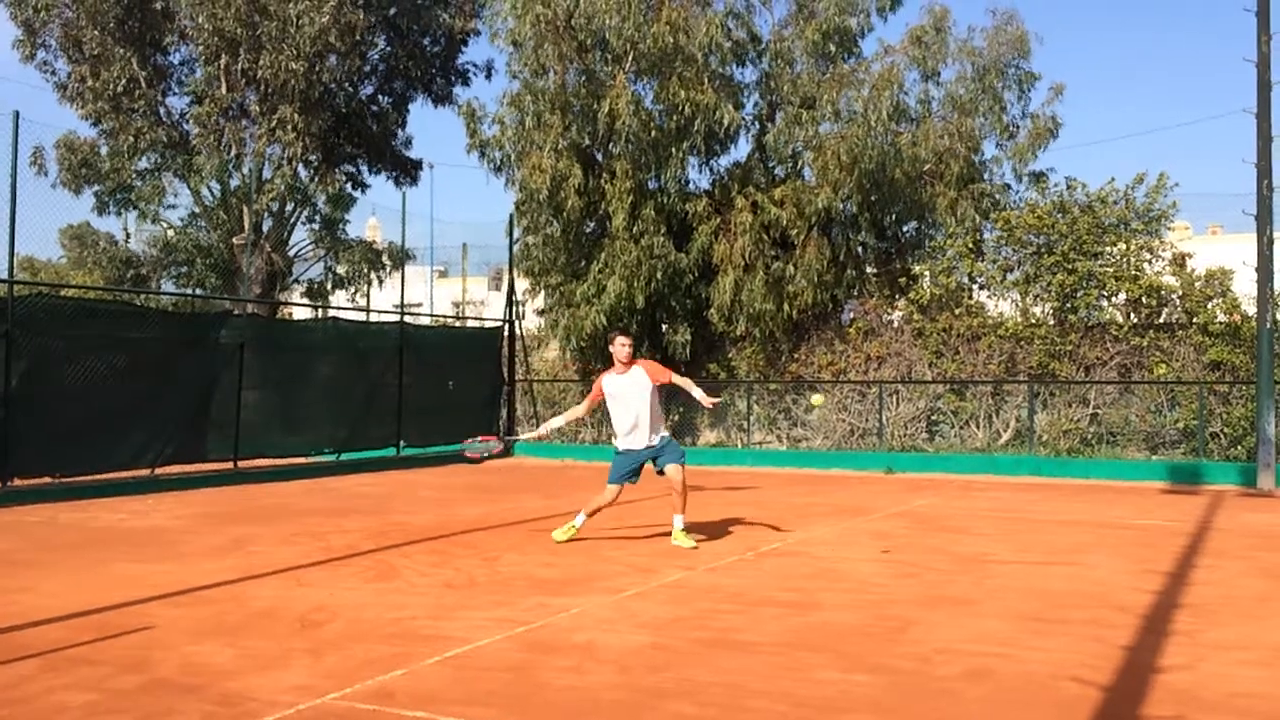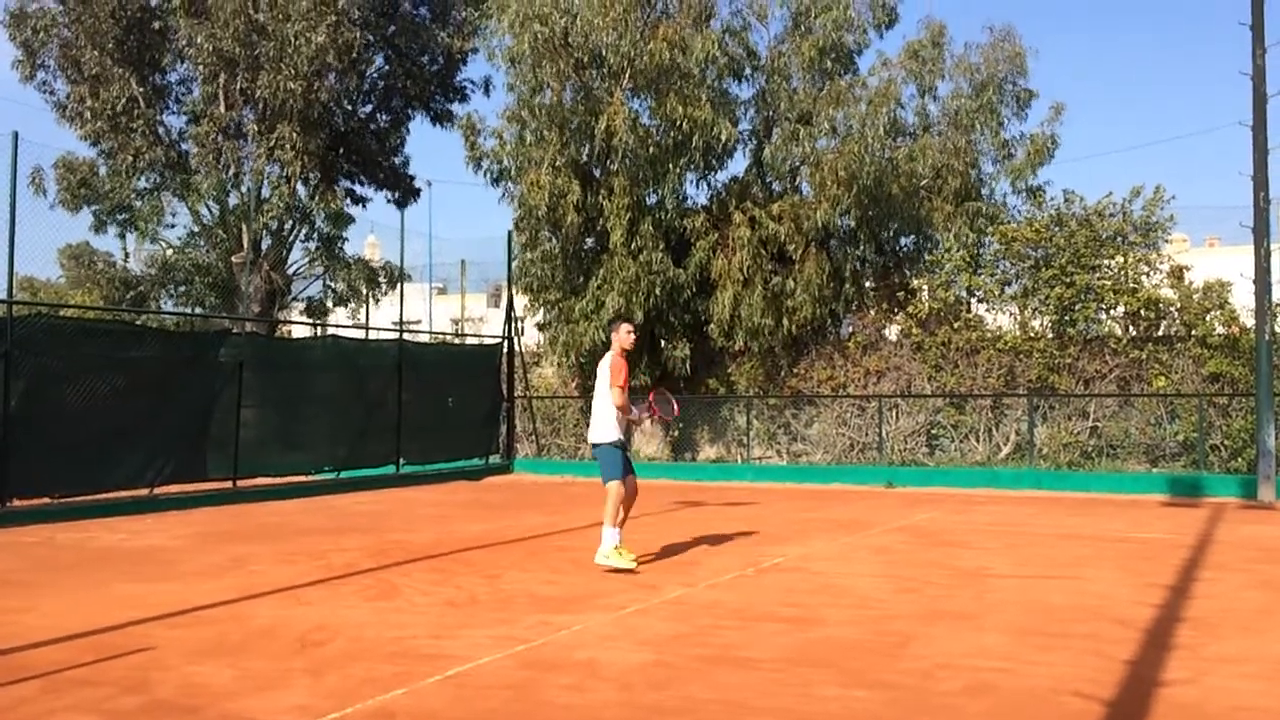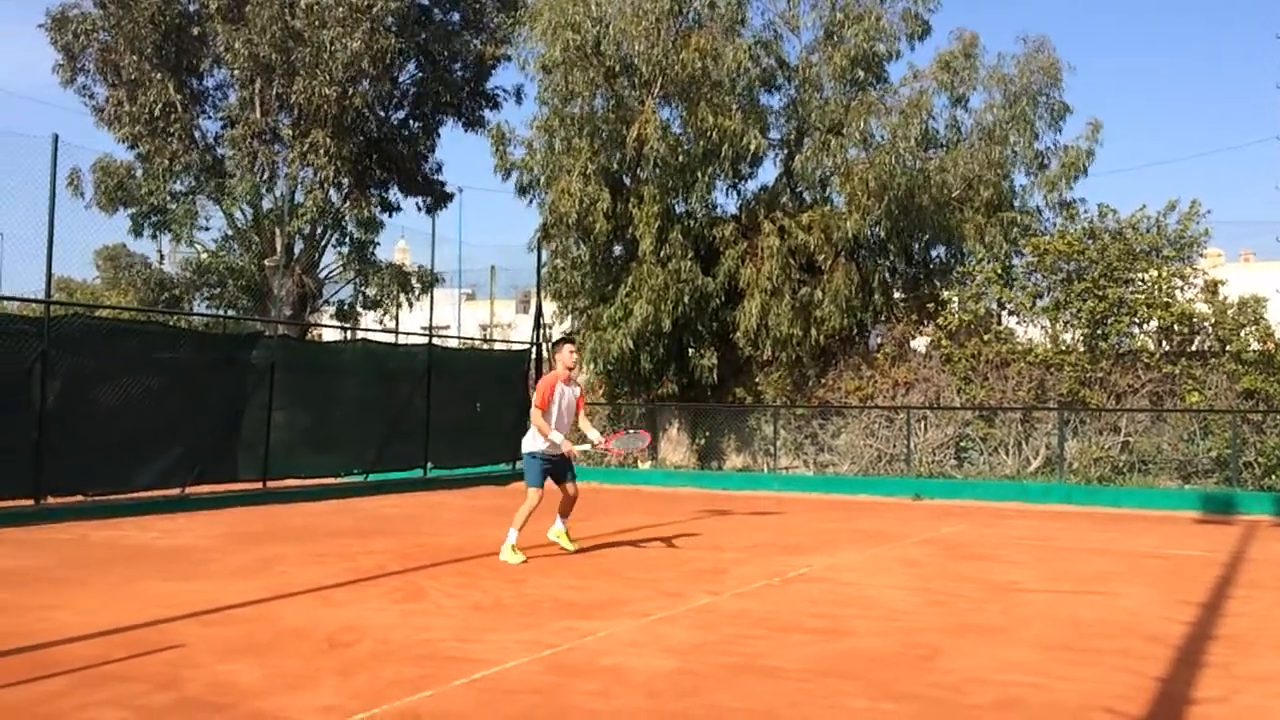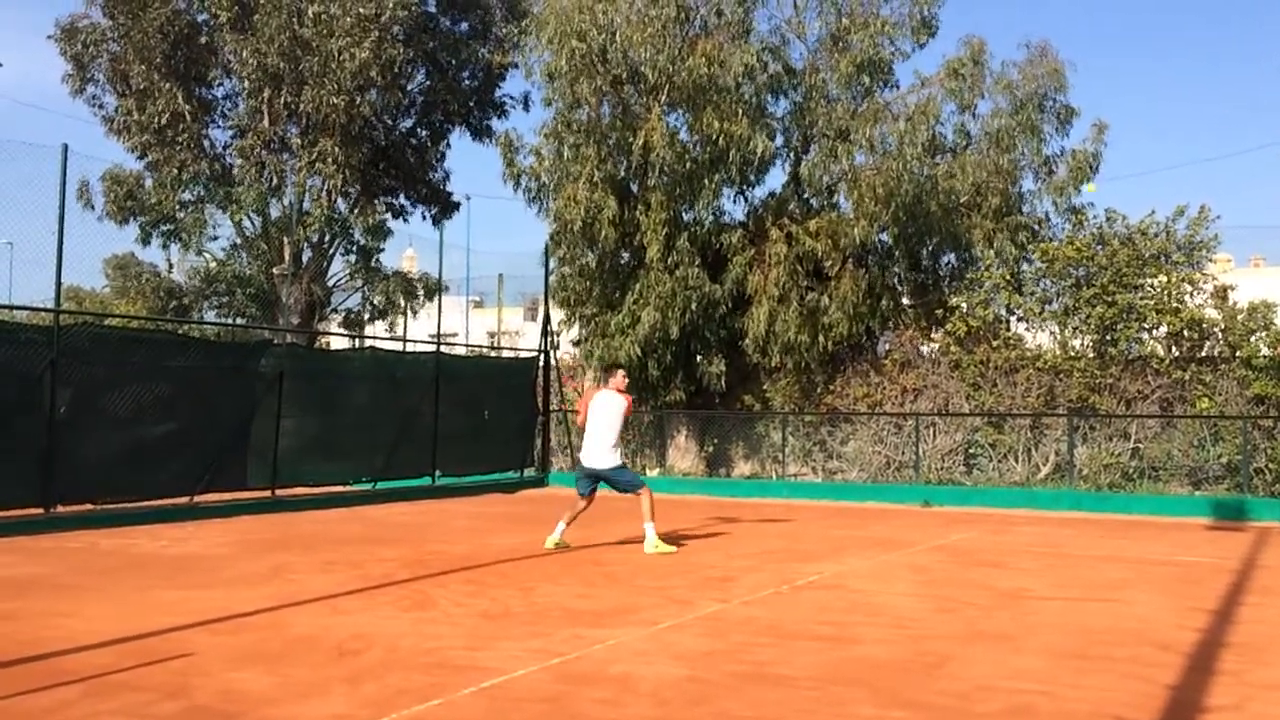
dt=1s
person 1, frame 1
left shoulder: (646, 367)
right shoulder: (604, 381)
left elbow: (679, 379)
right elbow: (584, 408)
left wrist: (701, 395)
right wrist: (553, 423)
left hip: (659, 439)
right hip: (628, 446)
left knee: (678, 479)
right knee: (609, 496)
left ankle: (678, 531)
right ankle: (575, 524)
person 1, frame 2
left shoulder: (606, 362)
right shoulder: (618, 362)
right elbow: (618, 400)
left wrist: (635, 412)
right wrist: (634, 413)
left hip: (610, 437)
right hip: (607, 437)
left knee: (631, 492)
right knee: (617, 491)
left ankle: (613, 545)
right ankle: (606, 551)
person 1, frame 3
left shoulder: (575, 386)
right shoulder: (548, 382)
left elbow: (581, 418)
right elbow: (536, 419)
left wrist: (595, 436)
right wrist: (561, 441)
left hip: (558, 451)
right hip: (536, 449)
left knee: (572, 492)
right knee: (534, 497)
left ankle: (558, 530)
right ankle: (509, 545)
person 1, frame 4
left shoulder: (590, 394)
right shoulder: (626, 400)
left elbow: (580, 422)
left hip: (587, 461)
right hip: (610, 463)
left knee: (584, 500)
right knee: (645, 493)
left ankle: (555, 537)
right ankle: (652, 541)
